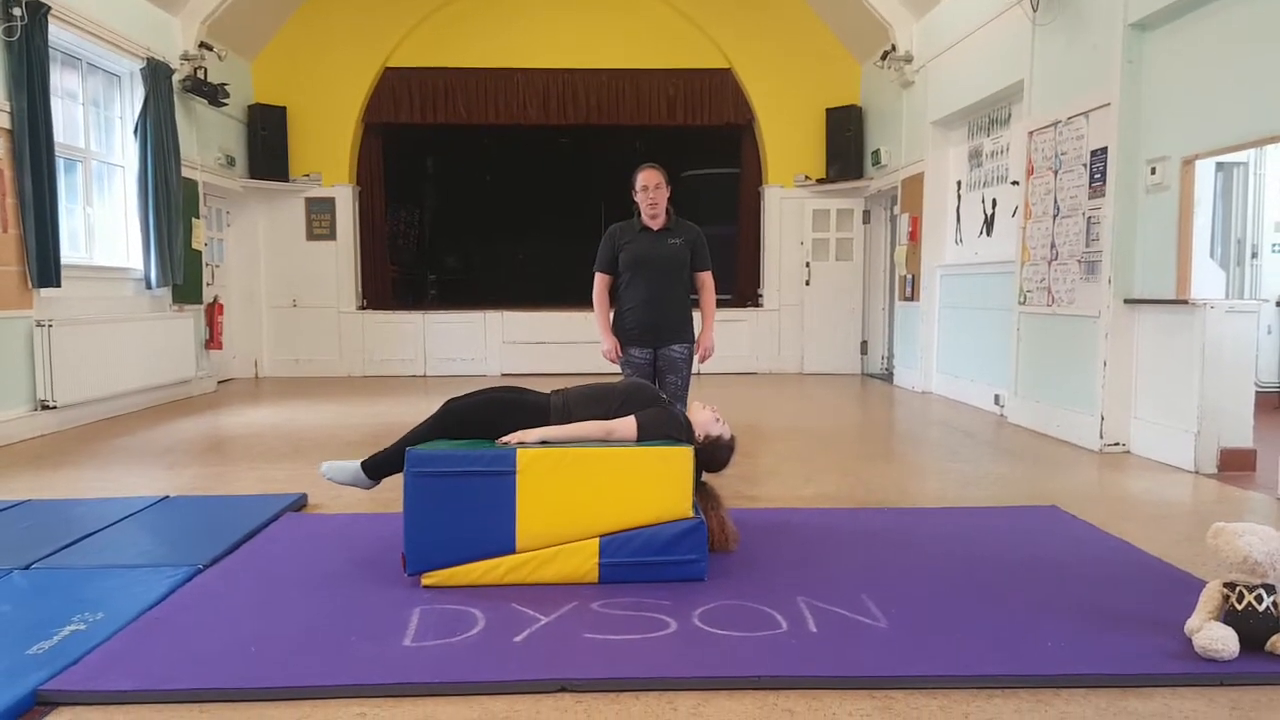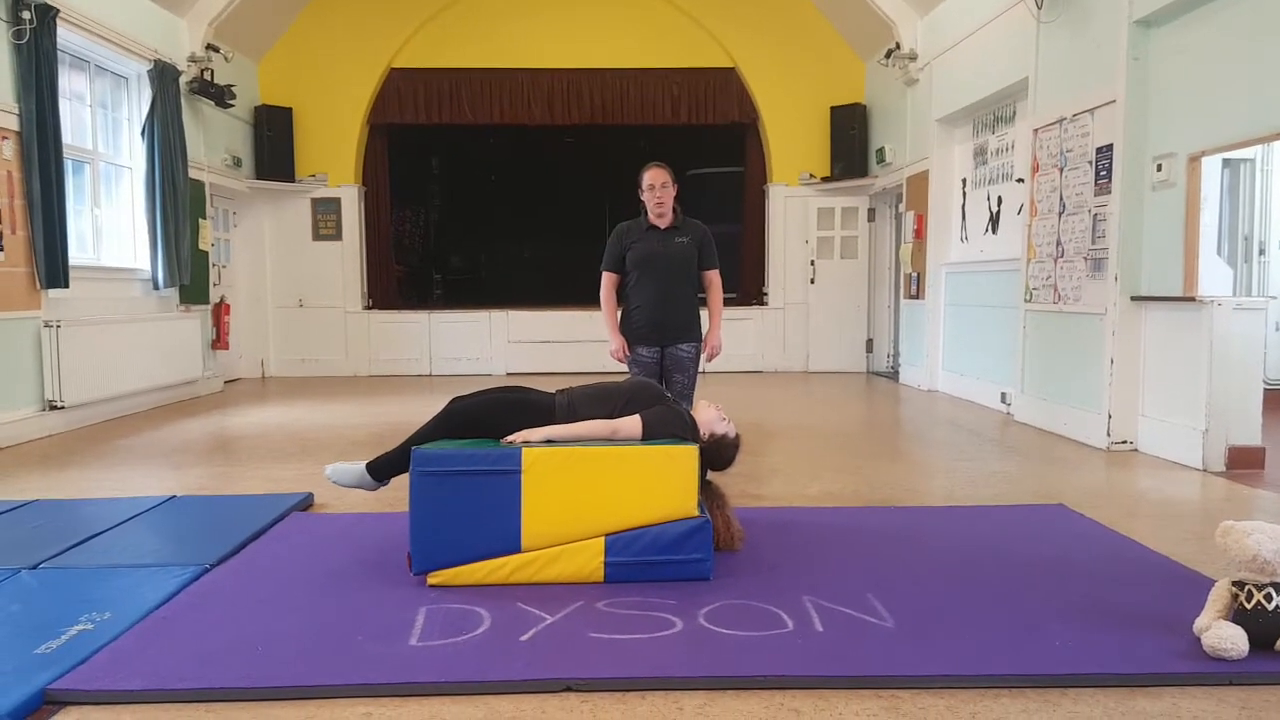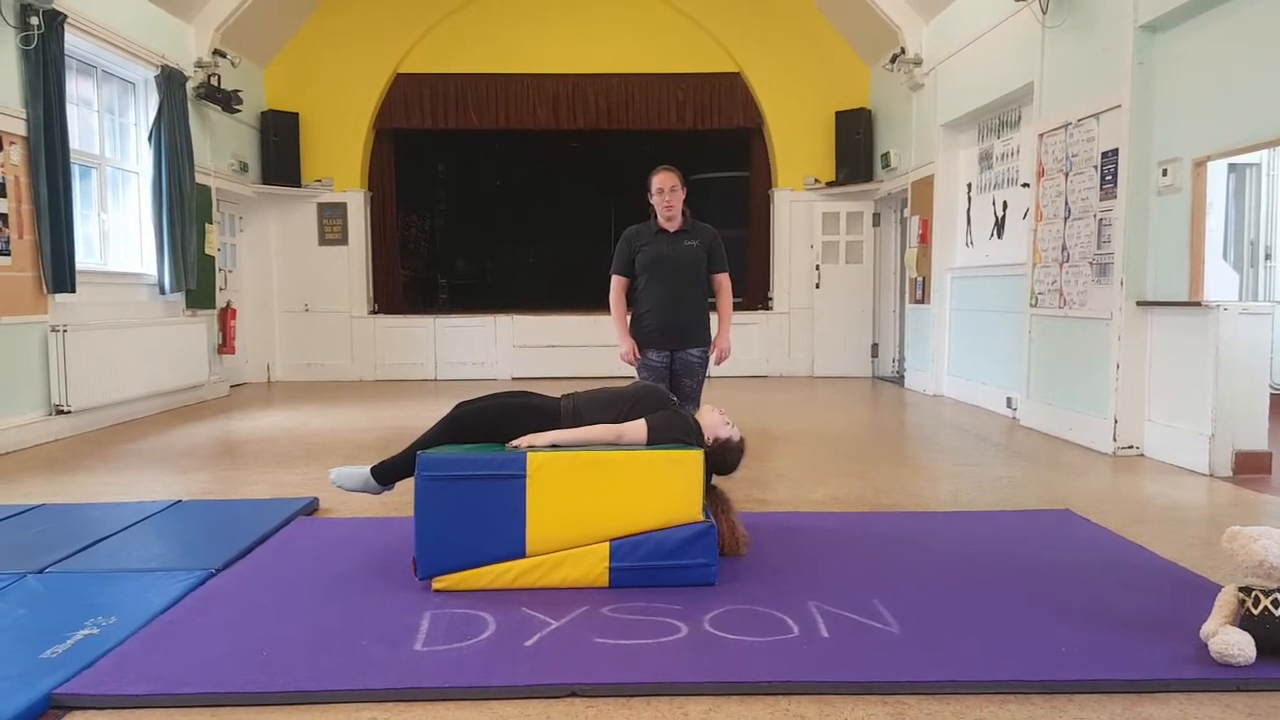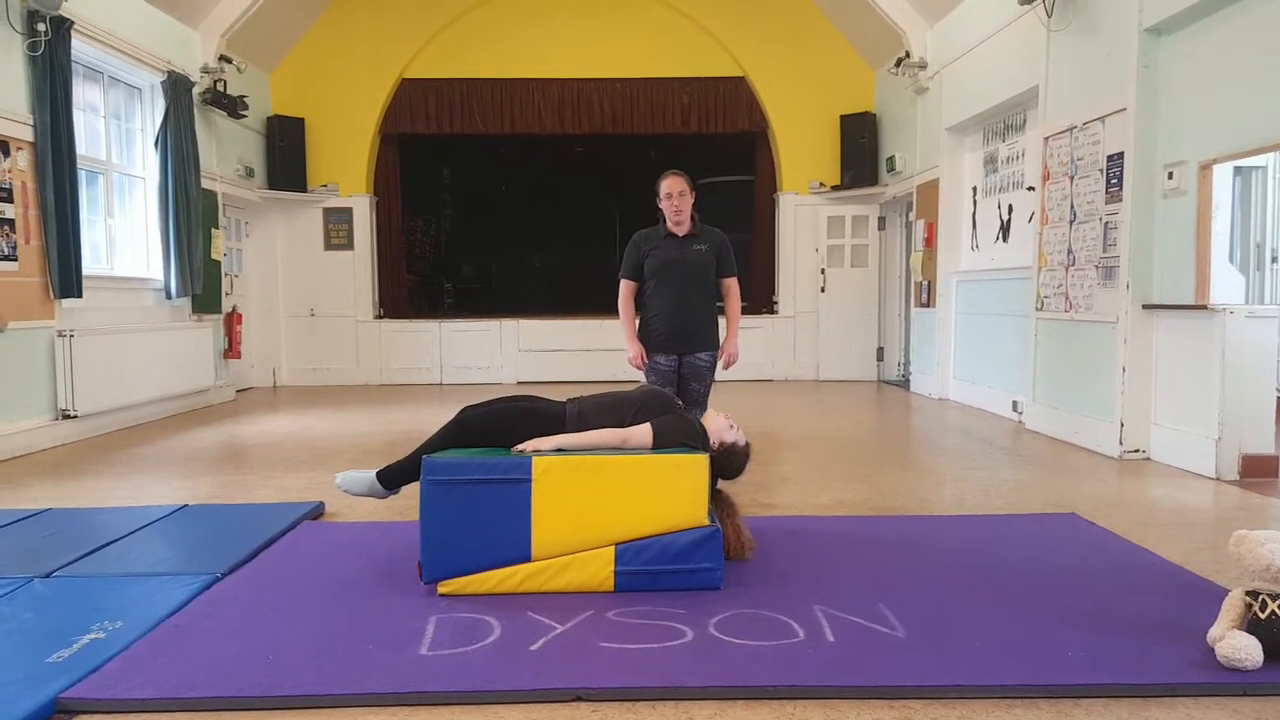
dt=0.4s
person 1, frame 1
left shoulder: (672, 425)
right shoulder: (670, 414)
left elbow: (607, 430)
left wrist: (537, 434)
left hip: (548, 418)
right hip: (549, 406)
left knee: (454, 418)
right knee: (455, 409)
left ankle: (370, 471)
right ankle: (376, 464)
person 1, frame 2
left shoulder: (677, 424)
right shoulder: (675, 412)
left elbow: (612, 430)
left wrist: (543, 433)
left hip: (552, 418)
right hip: (554, 404)
left knee: (458, 418)
right knee: (459, 408)
left ankle: (375, 472)
right ankle: (381, 468)
person 1, frame 3
left shoulder: (682, 428)
right shoulder: (679, 416)
left elbow: (617, 434)
left wrist: (548, 437)
left hip: (557, 421)
right hip: (559, 410)
left knee: (463, 423)
right knee: (465, 413)
left ankle: (380, 475)
right ankle: (384, 472)
person 1, frame 4
left shoulder: (688, 433)
right shoulder: (685, 419)
left elbow: (623, 437)
left wrist: (553, 440)
left hip: (562, 425)
right hip: (563, 415)
left knee: (468, 426)
right knee: (471, 417)
left ankle: (386, 480)
right ankle: (390, 477)
person 2, frame 1
left shoulder: (689, 233)
right shoulder: (617, 234)
left elbow: (705, 284)
right elbow: (601, 287)
left wrist: (707, 330)
right wrist: (606, 334)
left hip: (677, 339)
right hip: (632, 339)
left knee: (675, 408)
person 2, frame 2
left shoulder: (697, 232)
right shoulder: (624, 234)
left elbow: (712, 282)
right elbow: (608, 286)
left wrist: (714, 329)
right wrist: (614, 333)
left hip: (684, 338)
right hip: (640, 338)
left knee: (681, 407)
person 2, frame 3
left shoulder: (706, 235)
right shoulder: (633, 237)
left elbow: (722, 285)
right elbow: (617, 289)
left wrist: (724, 332)
right wrist: (623, 336)
left hip: (694, 342)
right hip: (649, 342)
left knee: (688, 410)
person 2, frame 4
left shoulder: (715, 240)
right shoulder: (642, 241)
left elbow: (730, 290)
right elbow: (626, 294)
left wrist: (732, 337)
right wrist: (632, 341)
left hip: (702, 346)
right hip: (657, 346)
left knee: (695, 414)
